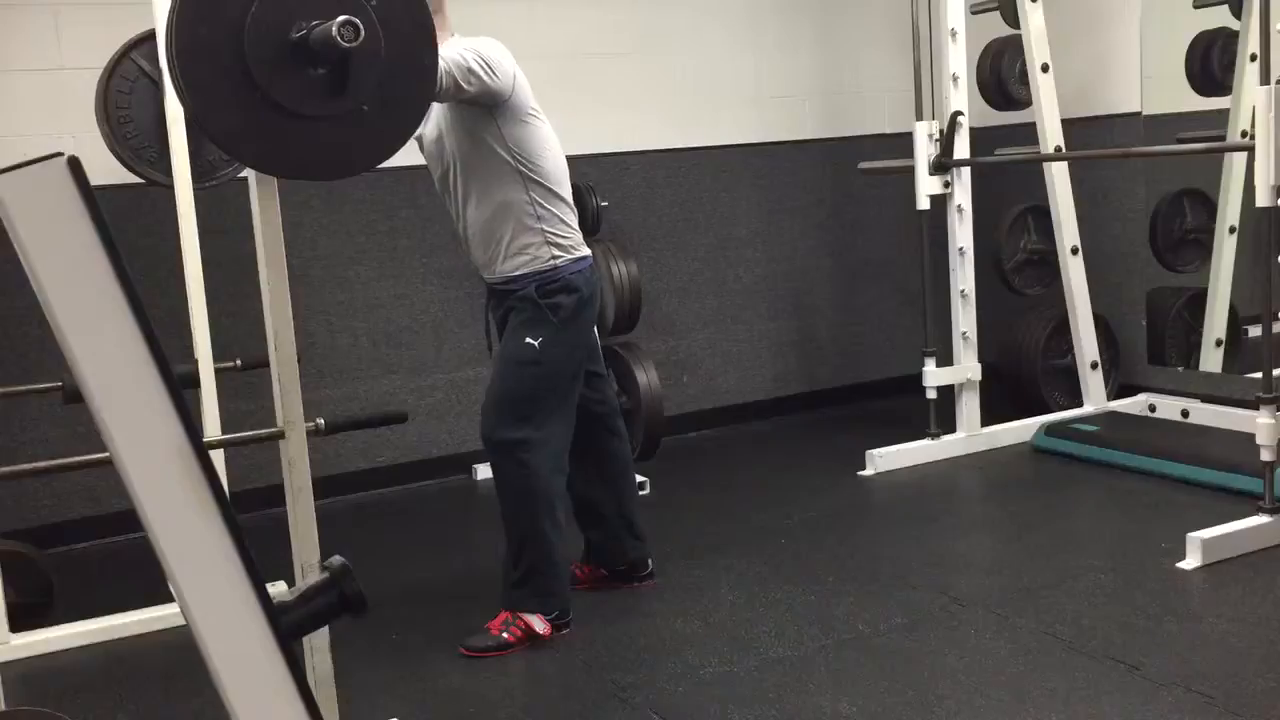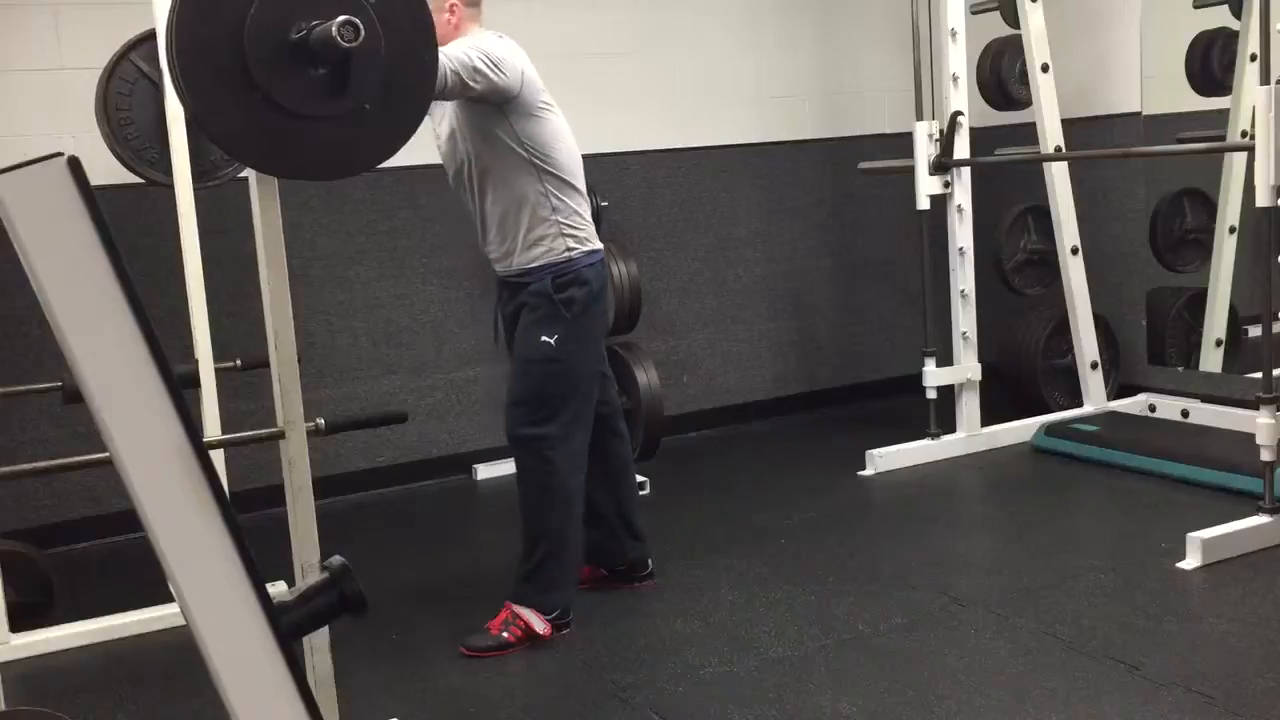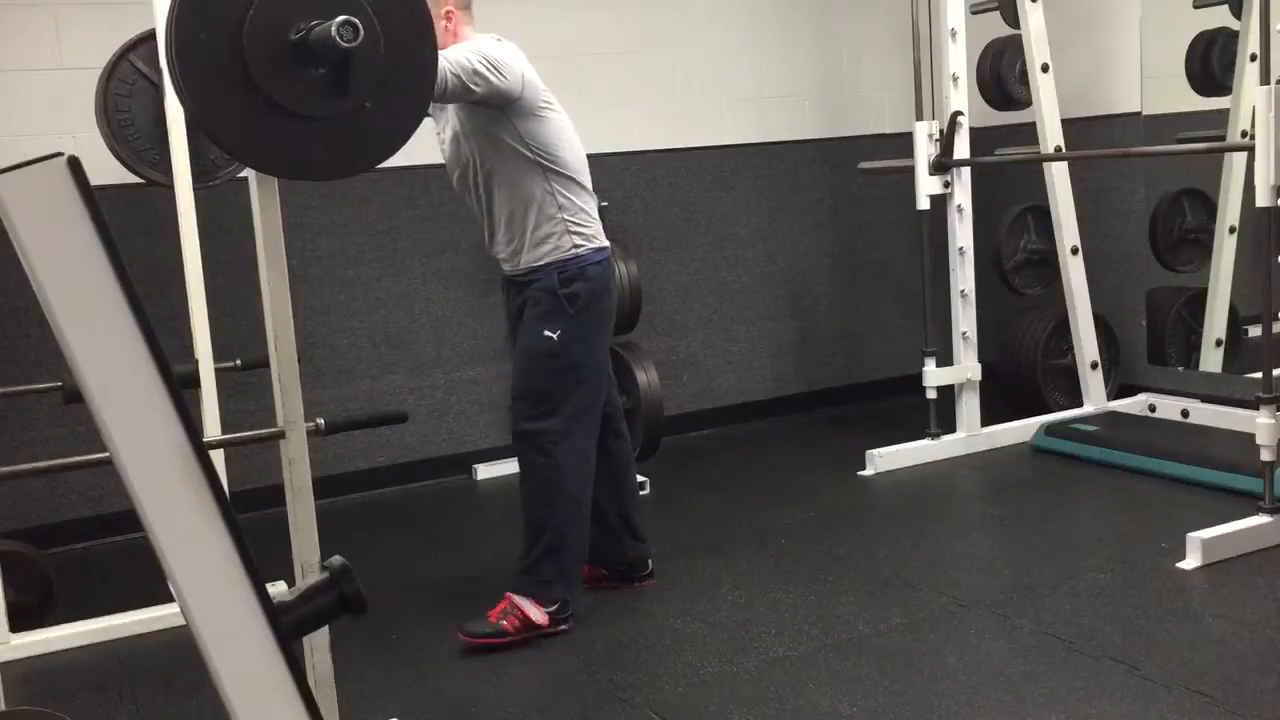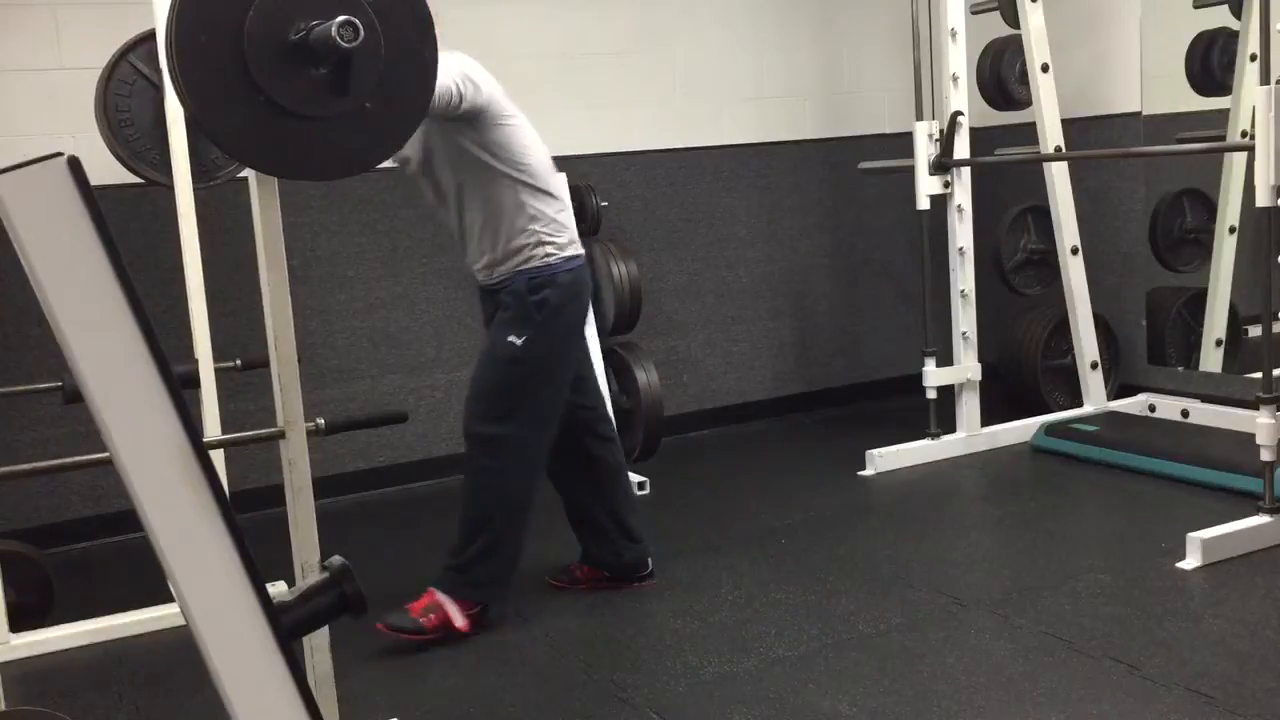
dt=0.3s
person 1, frame 1
left shoulder: (480, 59)
right shoulder: (433, 107)
left hip: (549, 283)
right hip: (520, 283)
left knee: (515, 431)
right knee: (584, 420)
left ankle: (536, 604)
right ankle: (620, 554)
person 1, frame 2
left shoulder: (491, 56)
right shoulder: (452, 96)
left hip: (561, 275)
right hip: (526, 277)
left knee: (541, 429)
right knee: (586, 420)
left ankle: (541, 602)
right ankle: (619, 554)
person 1, frame 3
left shoulder: (489, 59)
right shoulder: (451, 95)
left hip: (568, 271)
right hip: (533, 274)
left knee: (544, 426)
right knee: (588, 418)
left ankle: (542, 595)
right ankle: (620, 556)
person 1, frame 4
left shoulder: (448, 73)
right shoulder: (412, 122)
left hip: (541, 278)
right hip: (521, 281)
left knee: (497, 430)
right knee: (572, 425)
left ankle: (463, 596)
right ankle: (619, 555)
